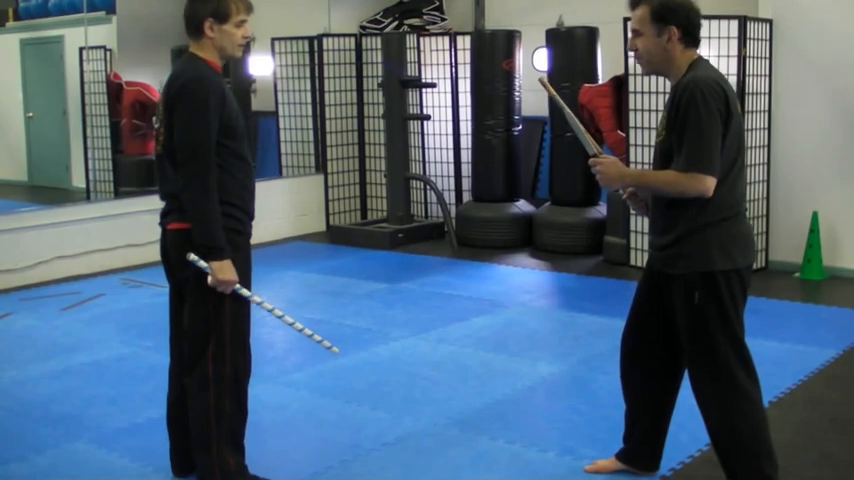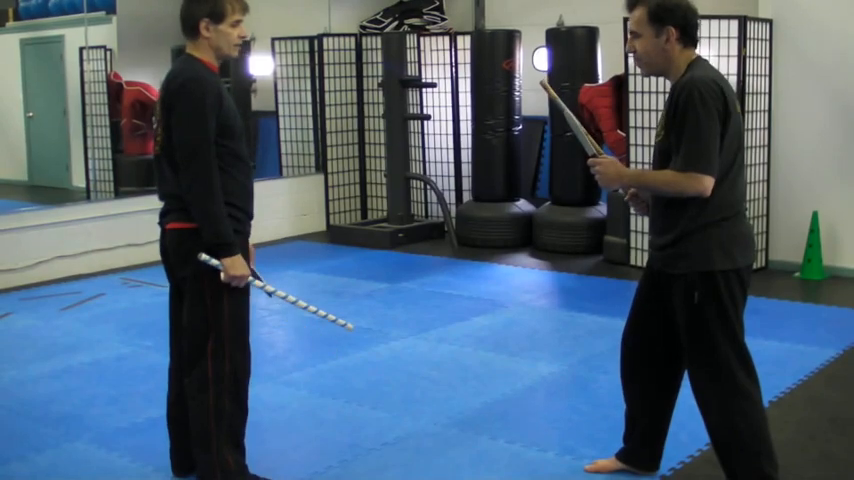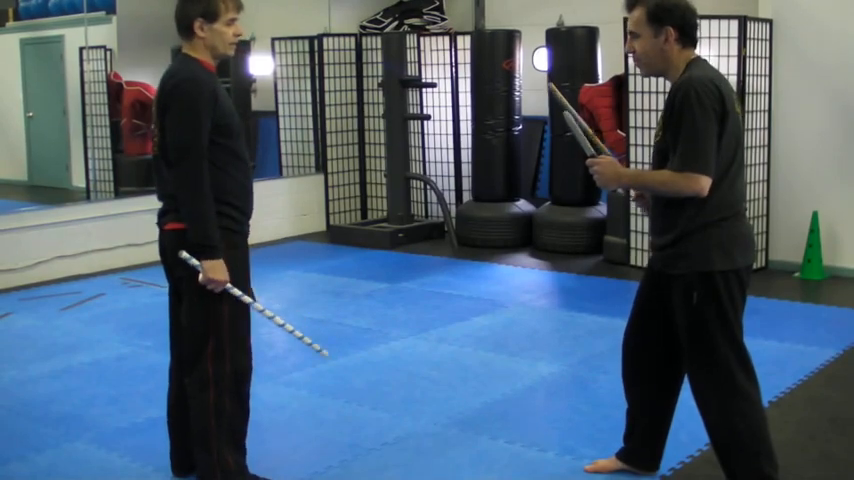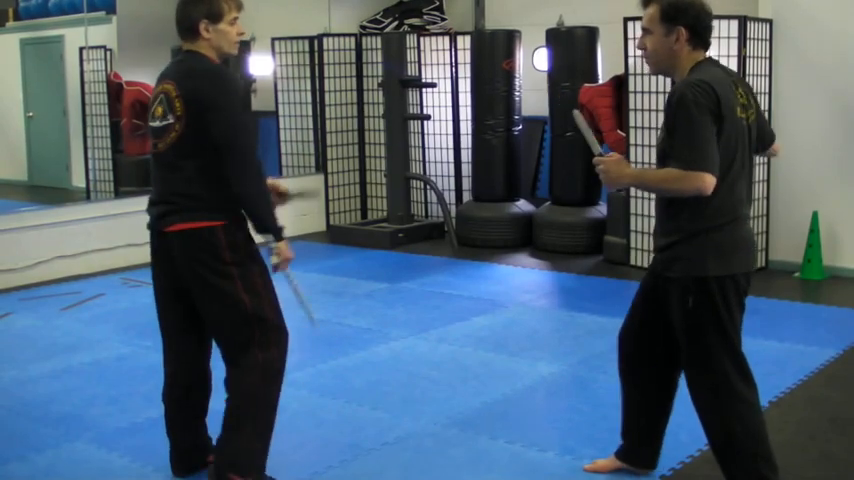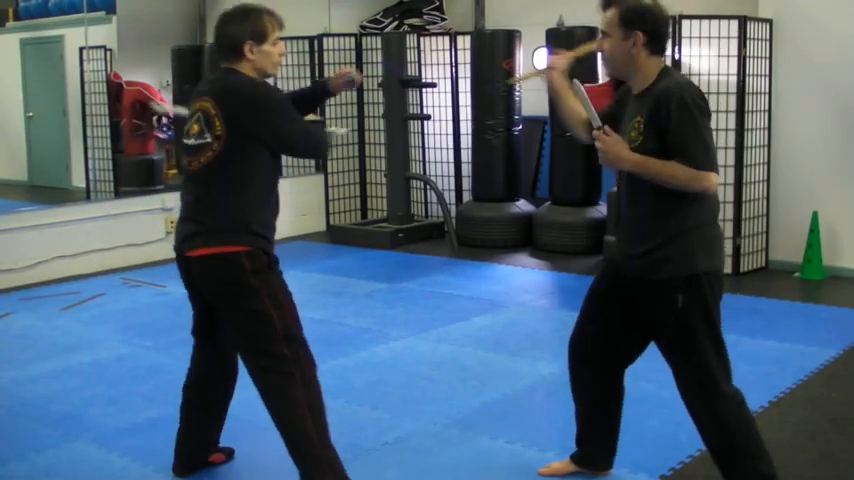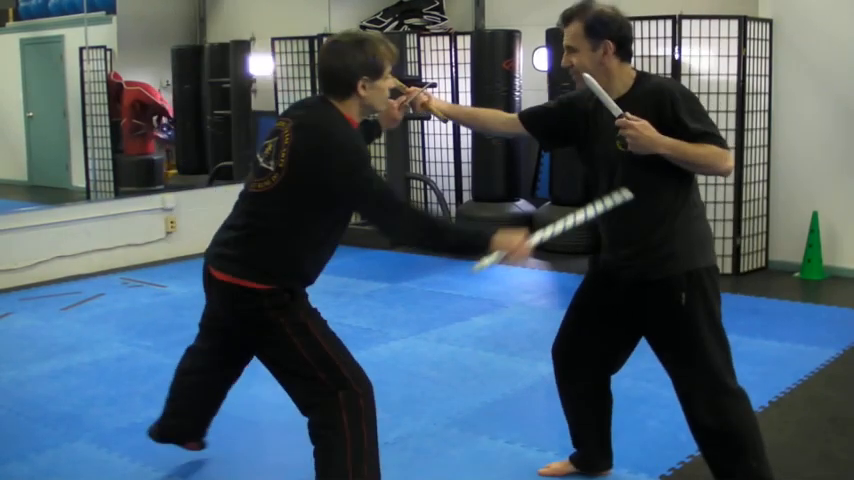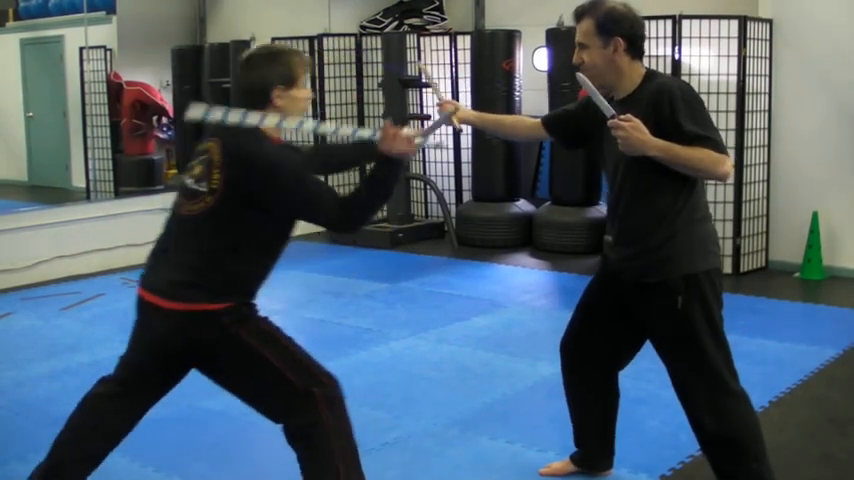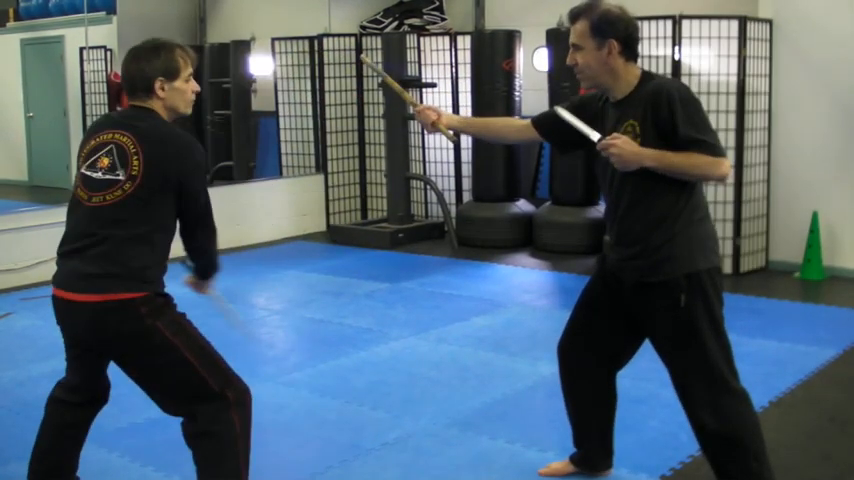
dt=0.4s
person 1, frame 1
left shoulder: (699, 89)
right shoulder: (690, 85)
left elbow: (701, 181)
left wrist: (627, 177)
right wrist: (650, 196)
left hip: (709, 258)
right hip: (678, 252)
left knee: (720, 373)
right knee: (644, 352)
person 1, frame 2
left shoulder: (698, 88)
right shoulder: (690, 85)
left elbow: (699, 180)
left wrist: (626, 177)
right wrist: (652, 196)
left hip: (709, 258)
right hip: (678, 252)
left knee: (720, 374)
right knee: (644, 351)
person 1, frame 3
left shoulder: (694, 89)
right shoulder: (695, 83)
left elbow: (695, 181)
left wrist: (623, 177)
right wrist: (654, 194)
left hip: (708, 258)
right hip: (680, 252)
left knee: (720, 375)
right knee: (645, 352)
person 1, frame 4
left shoulder: (692, 91)
right shoulder: (728, 82)
left elbow: (699, 180)
right elbow: (769, 144)
left wrist: (628, 176)
left hip: (706, 260)
right hip: (685, 255)
left knee: (717, 378)
right knee: (639, 347)
person 1, frame 5
left shoulder: (676, 96)
right shoulder: (635, 95)
left elbow: (705, 178)
right elbow: (586, 131)
left wrist: (626, 161)
right wrist: (556, 81)
left hip: (682, 265)
right hip: (635, 259)
left knee: (705, 382)
right knee: (590, 352)
person 1, frame 6
left shoulder: (664, 94)
right shoulder: (582, 107)
left elbow: (723, 161)
right elbow: (511, 123)
left wrist: (658, 142)
right wrist: (445, 109)
left hip: (678, 267)
right hip: (617, 265)
left knee: (709, 386)
right knee: (574, 357)
person 1, frame 7
left shoulder: (669, 94)
right shoulder: (598, 107)
left elbow: (720, 166)
right elbow: (536, 129)
left wrist: (650, 144)
right wrist: (468, 116)
left hip: (681, 269)
right hip: (624, 264)
left knee: (709, 387)
right knee: (582, 354)
person 1, frame 8
left shoulder: (666, 95)
right shoulder: (594, 107)
left elbow: (718, 167)
right elbow: (524, 129)
left wrist: (643, 156)
right wrist: (453, 122)
left hip: (680, 269)
right hip: (621, 264)
left knee: (710, 388)
right knee: (580, 354)
person 2, frame 1
left shoulder: (191, 78)
right shoulder: (199, 83)
right elbow: (197, 176)
right wrist: (218, 254)
left hip: (191, 239)
right hip: (208, 243)
left knee: (192, 352)
right knee: (221, 357)
person 2, frame 2
left shoulder: (191, 79)
right shoulder: (195, 83)
right elbow: (199, 176)
left wrist: (235, 237)
right wrist: (227, 249)
left hip: (191, 237)
right hip: (205, 241)
left knee: (192, 351)
right knee: (221, 356)
person 2, frame 3
left shoulder: (193, 79)
right shoulder: (191, 83)
right elbow: (188, 175)
left wrist: (228, 238)
right wrist: (211, 252)
left hip: (198, 238)
right hip: (204, 242)
left knee: (193, 351)
right knee: (221, 356)
person 2, frame 4
left shoulder: (170, 80)
right shoulder: (215, 80)
right elbow: (238, 161)
left wrist: (260, 187)
right wrist: (273, 232)
left hip: (168, 231)
right hip: (208, 233)
left knee: (186, 347)
right knee: (259, 340)
person 2, frame 5
left shoulder: (208, 94)
right shoulder: (252, 96)
left elbow: (279, 111)
right elbow: (308, 142)
left wrist: (327, 86)
right wrist: (322, 129)
left hip: (195, 249)
right hip: (236, 254)
left knee: (213, 351)
right knee: (288, 367)
person 2, frame 6
left shoulder: (309, 117)
right shoulder: (332, 142)
right elbow: (395, 218)
left wrist: (376, 123)
right wrist: (488, 241)
left hip: (225, 269)
right hip: (261, 287)
left knee: (217, 349)
right knee: (344, 394)
left ankle: (177, 425)
person 2, frame 7
left shoulder: (234, 136)
right shoulder: (261, 157)
left elbow: (310, 159)
right elbow: (343, 217)
left wrist: (380, 146)
right wrist: (391, 160)
left hip: (159, 299)
right hip: (210, 311)
left knee: (127, 388)
right knee: (314, 398)
person 2, frame 8
left shoulder: (99, 131)
right shoulder: (177, 146)
right elbow: (198, 224)
right wrist: (205, 270)
left hip: (69, 295)
right hip: (127, 303)
left knee: (83, 386)
right knee: (222, 399)
